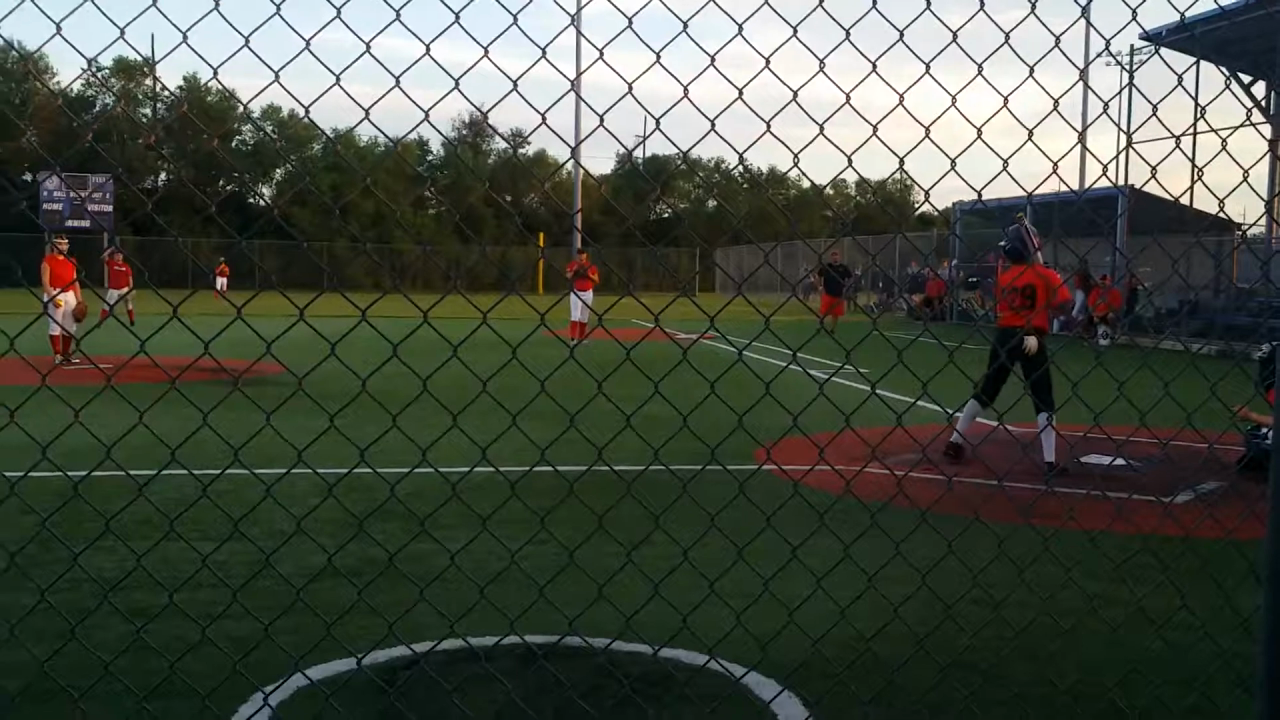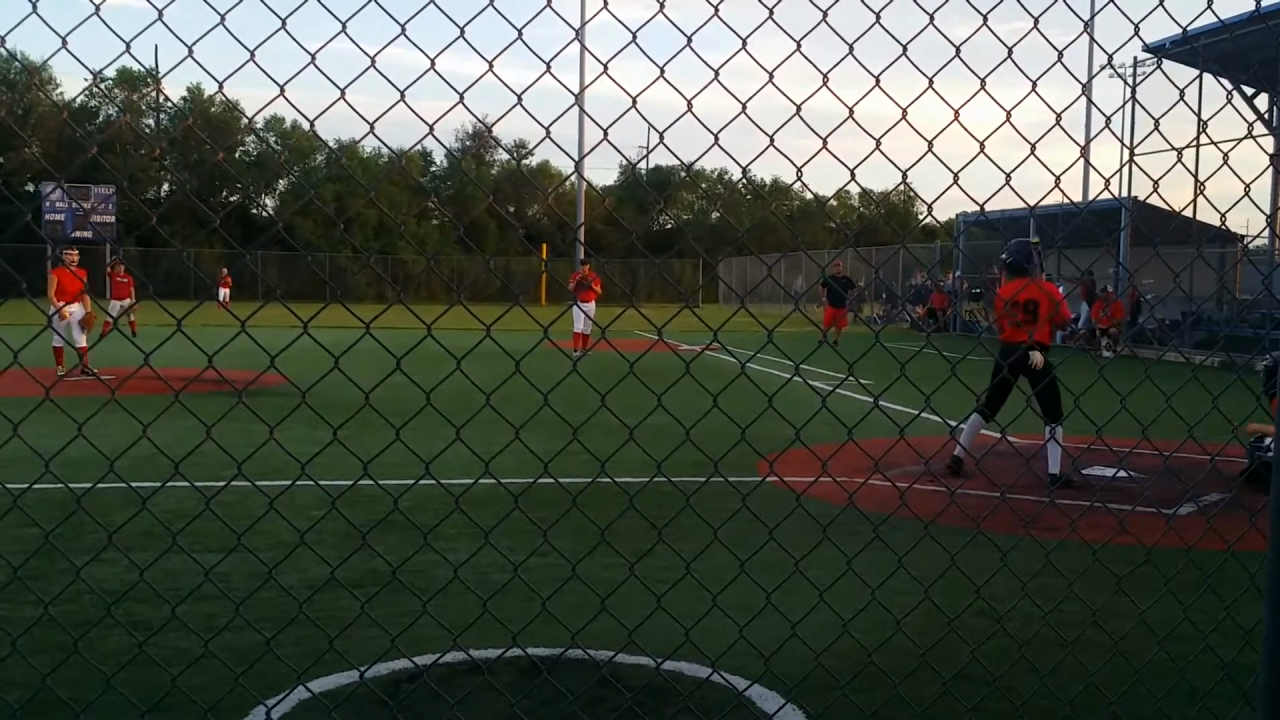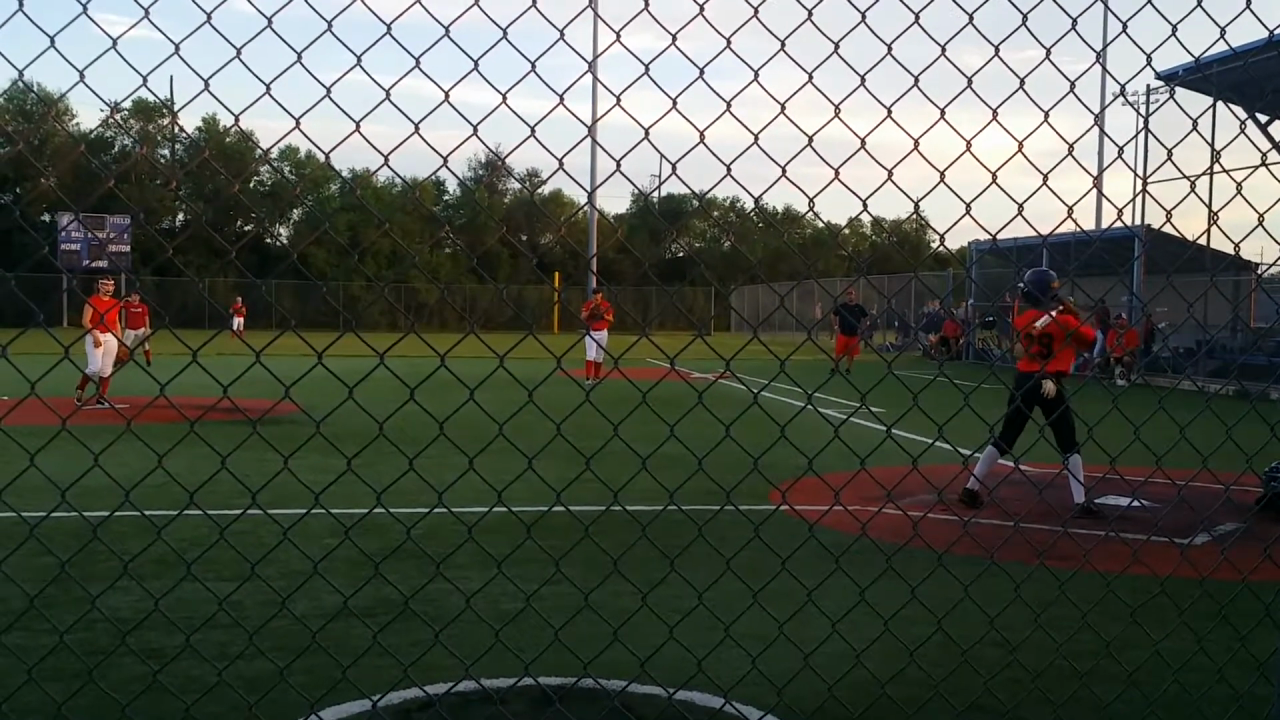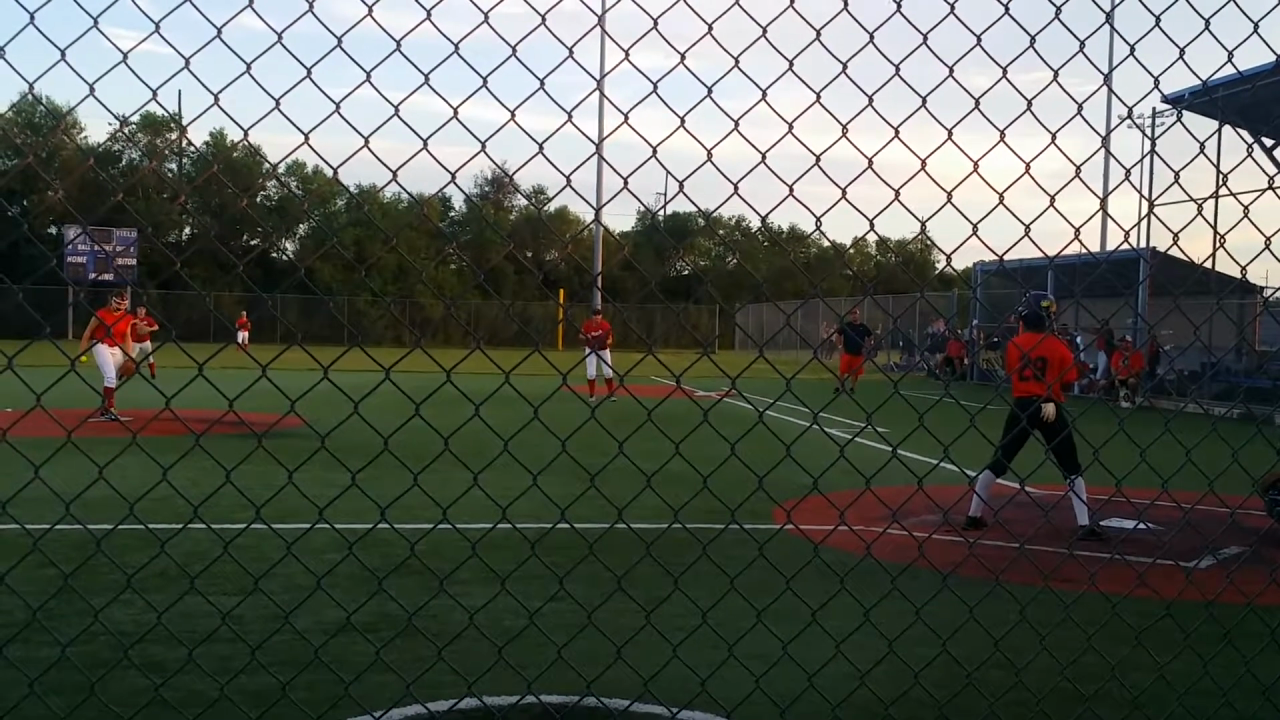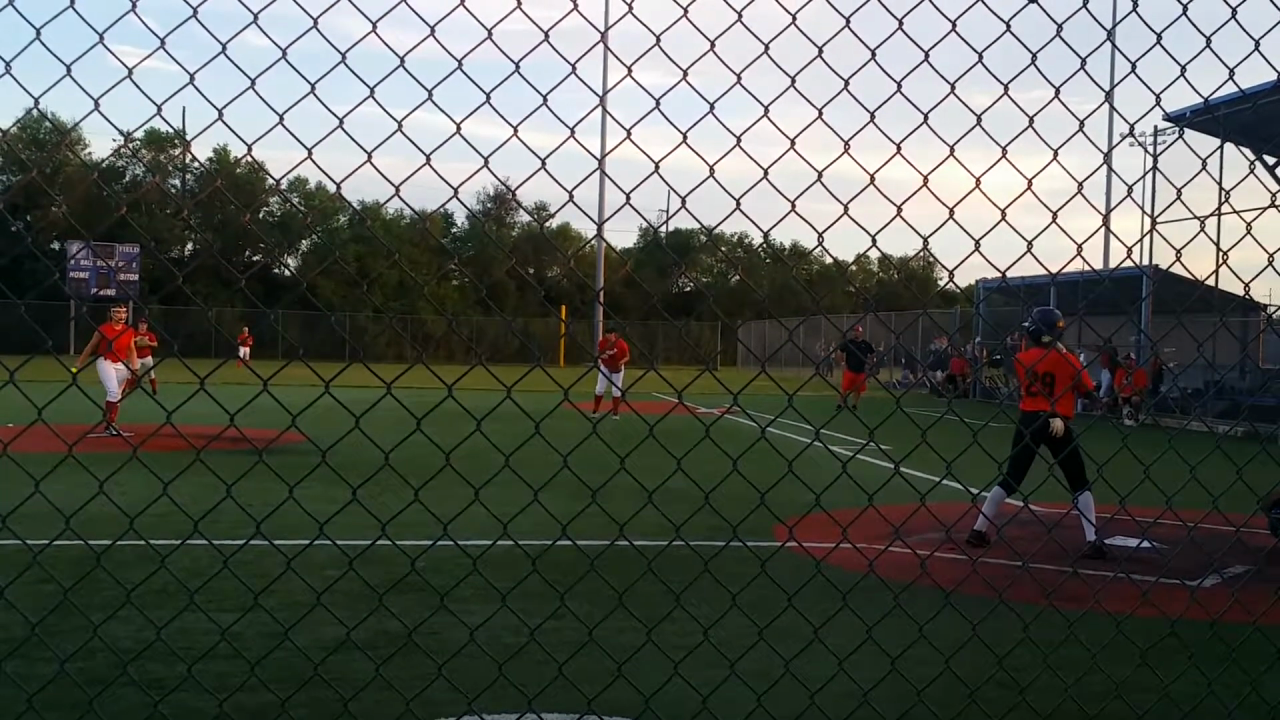
dt=1s
person 1, frame 1
left shoulder: (1003, 279)
right shoulder: (1046, 275)
right elbow: (1063, 304)
left hip: (1004, 337)
right hip: (1032, 340)
left knee: (984, 392)
right knee: (1044, 401)
left ankle: (956, 442)
right ankle: (1050, 462)
person 1, frame 2
left shoulder: (1002, 293)
right shoulder: (1048, 290)
left elbow: (1001, 326)
right elbow: (1062, 322)
left hip: (1008, 353)
right hip: (1036, 354)
left knee: (986, 407)
right knee: (1053, 415)
left ankle: (957, 457)
right ankle: (1054, 474)
person 1, frame 3
left shoulder: (1020, 321)
right shoulder: (1064, 320)
right elbow: (1092, 340)
right wrist: (1074, 314)
left hip: (1023, 383)
right hip: (1050, 385)
left knee: (1003, 439)
right knee: (1069, 445)
left ankle: (970, 488)
right ankle: (1082, 503)
person 1, frame 4
left shoulder: (1013, 345)
right shoulder: (1059, 347)
right elbow: (1067, 381)
left hip: (1021, 407)
right hip: (1050, 409)
left knee: (999, 462)
right knee: (1072, 468)
left ankle: (973, 516)
right ankle: (1085, 525)
person 1, frame 5
left shoulder: (1021, 359)
right shoulder: (1067, 360)
right elbow: (1088, 392)
left hip: (1028, 423)
right hip: (1057, 425)
left knee: (1010, 480)
right knee: (1080, 484)
left ankle: (978, 531)
right ankle: (1092, 542)
